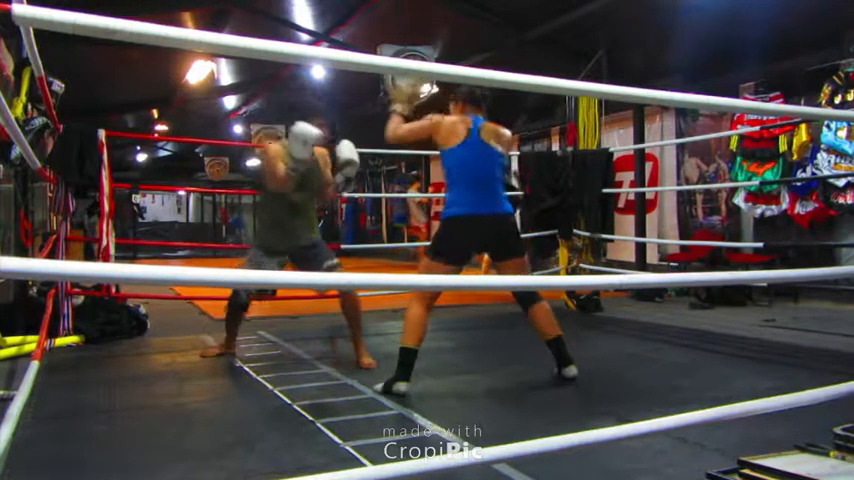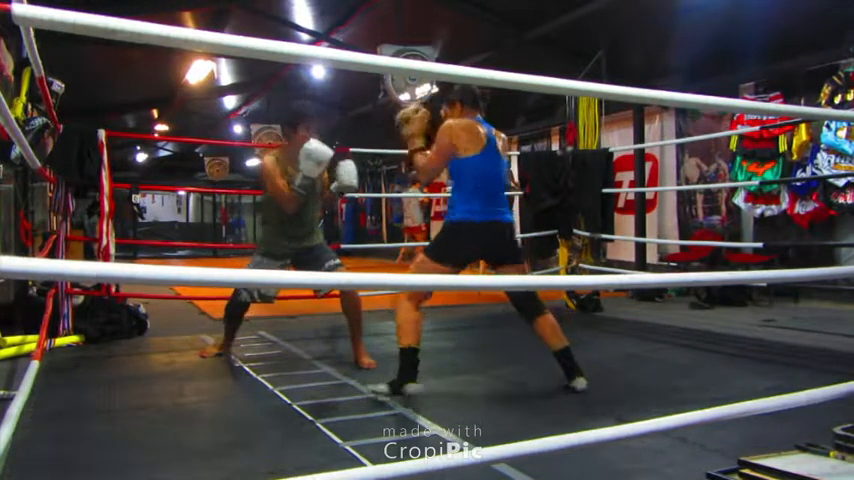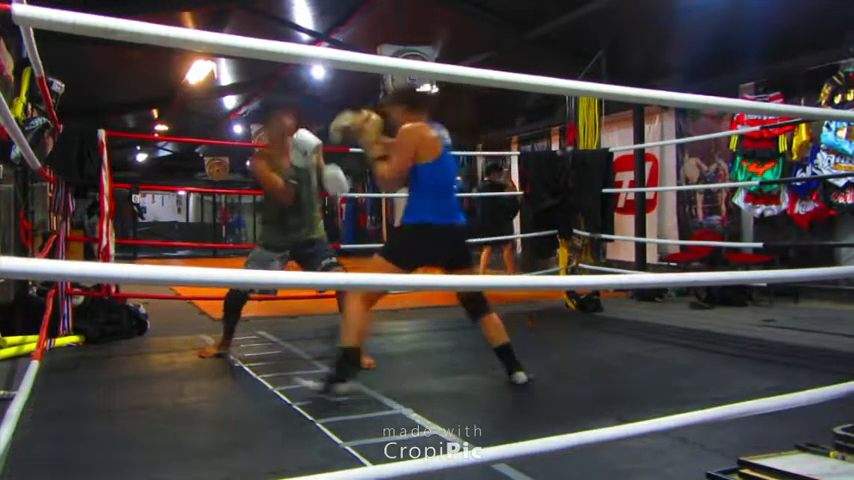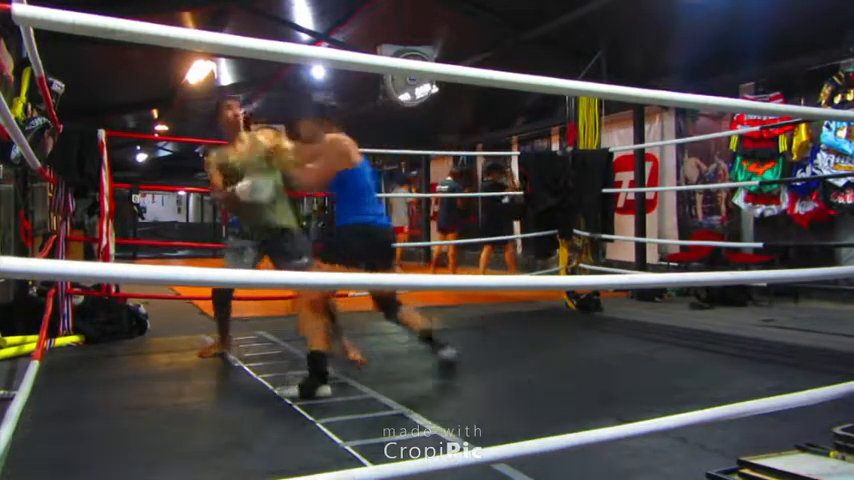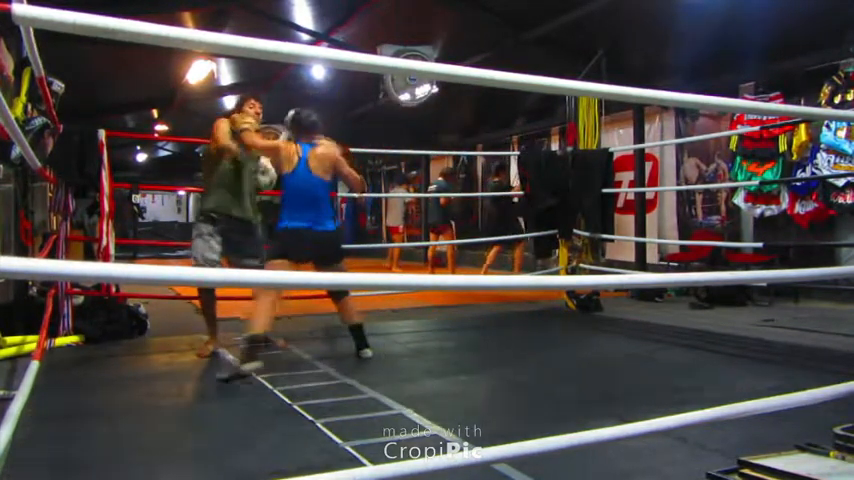
dt=0.3s
person 1, frame 1
left shoulder: (443, 123)
right shoulder: (503, 133)
left elbow: (393, 136)
left wrist: (399, 108)
left hip: (460, 222)
right hip: (501, 221)
left knee: (420, 300)
right knee: (529, 295)
left ankle: (401, 378)
right ankle: (566, 363)
person 1, frame 2
left shoulder: (453, 127)
right shoulder: (497, 139)
left elbow: (426, 173)
left wrist: (415, 138)
left hip: (462, 229)
right hip: (500, 230)
left knee: (408, 299)
right knee: (532, 307)
left ankle: (406, 378)
right ankle: (575, 375)
person 1, frame 3
left shoulder: (411, 132)
right shoulder: (440, 133)
left elbow: (389, 182)
left wrist: (377, 151)
right wrist: (390, 146)
left hip: (419, 230)
right hip: (452, 230)
left knee: (359, 297)
right knee: (476, 304)
left ankle: (341, 375)
right ankle: (515, 369)
person 1, frame 4
left shoulder: (333, 142)
right shoulder: (339, 145)
left elbow: (308, 182)
left wrist: (293, 161)
right wrist: (305, 154)
left hip: (354, 232)
right hip: (378, 233)
right knee: (389, 304)
left ankle: (316, 380)
right ankle: (439, 347)
person 1, frame 5
left shoulder: (283, 150)
right shoulder: (329, 153)
left elbow: (251, 141)
right elbow: (360, 188)
left wrist: (242, 125)
left hip: (292, 234)
right hip: (326, 235)
left knee: (266, 295)
right knee: (339, 291)
left ankle: (250, 356)
right ankle: (362, 345)
person 2, frame 1
left shoulder: (321, 155)
right shoulder: (274, 149)
left elbow: (328, 196)
right elbow: (282, 186)
left wrist: (346, 176)
right wrist: (299, 158)
left hip: (307, 238)
right hip: (271, 240)
right knee: (240, 296)
left ankle: (360, 348)
right ankle: (229, 342)
person 2, frame 2
left shoulder: (319, 156)
right shoulder: (271, 163)
right elbow: (289, 207)
left wrist: (339, 186)
right wrist: (305, 174)
left hip: (311, 242)
right hip: (275, 245)
right knee: (241, 297)
left ankle: (359, 349)
right ankle: (226, 342)
person 2, frame 3
left shoulder: (311, 148)
right shoulder: (260, 161)
left elbow: (323, 180)
right elbow: (286, 198)
left wrist: (333, 178)
right wrist: (297, 165)
left hip: (311, 235)
right hip: (275, 239)
right knee: (237, 289)
right ankle: (224, 342)
person 2, frame 4
left shoulder: (264, 138)
right shoulder: (215, 158)
right elbow: (219, 198)
right wrist: (238, 192)
left hip: (280, 225)
right hip: (245, 230)
right knee: (221, 286)
left ankle: (342, 340)
right ankle: (223, 341)
person 2, frame 5
right shoulder: (223, 126)
right elbow: (223, 145)
right wrist: (245, 156)
left hip: (244, 216)
right hip: (213, 214)
right ankle: (212, 336)
